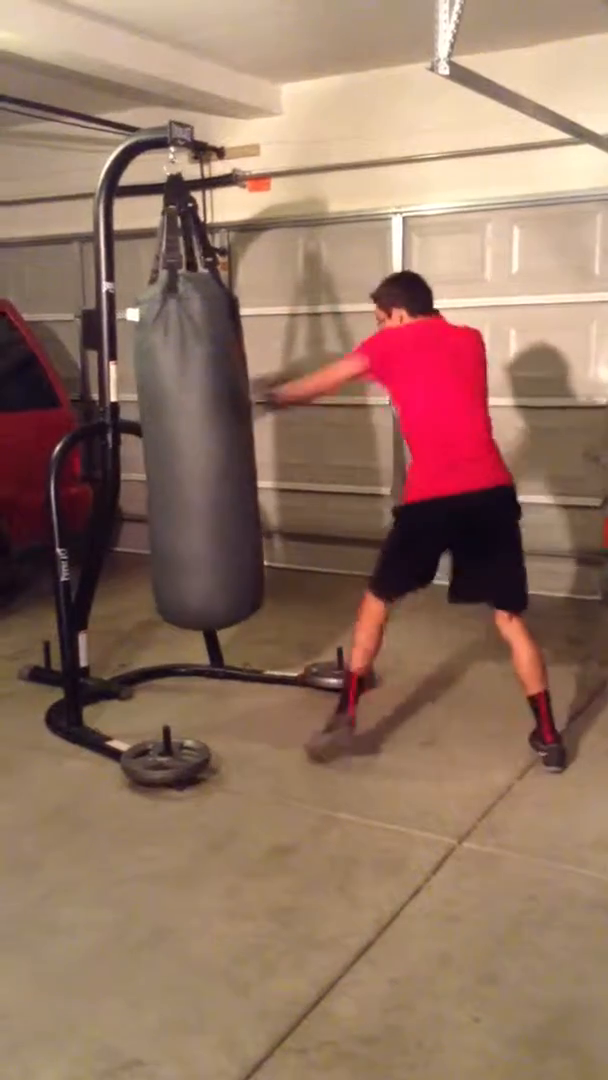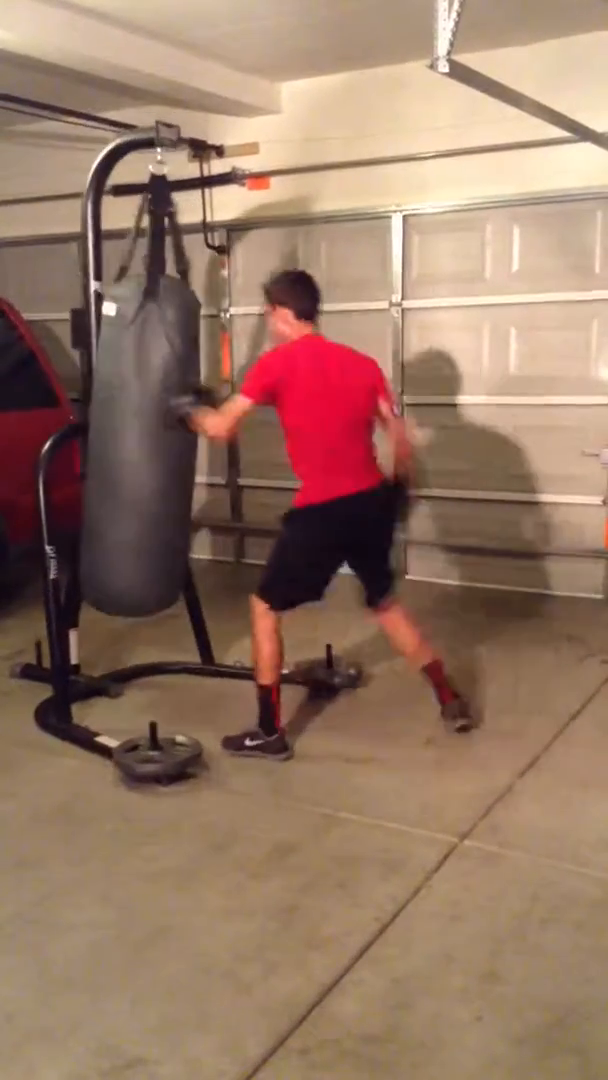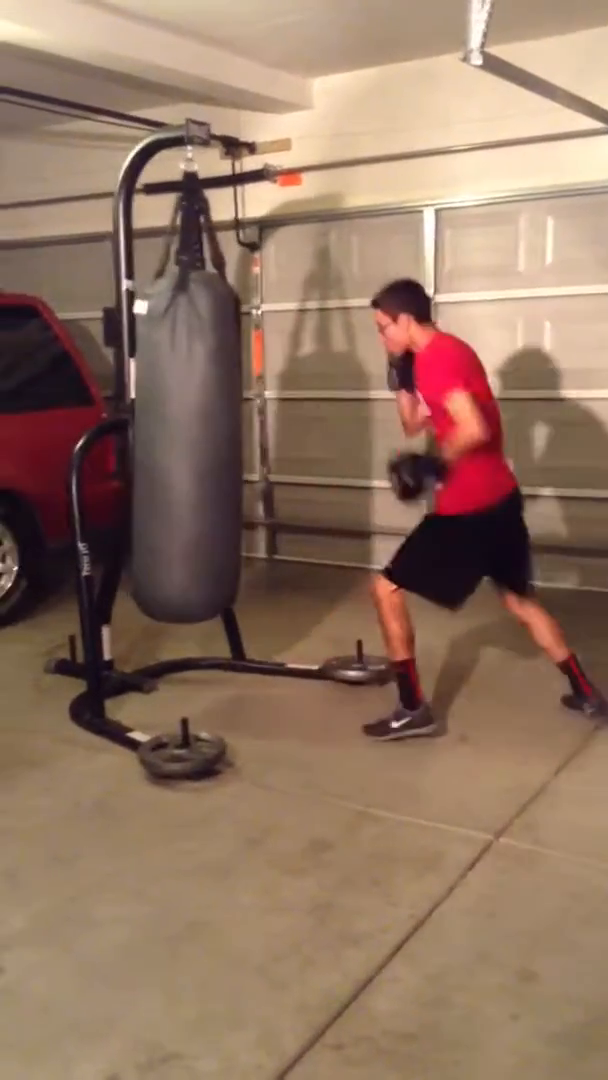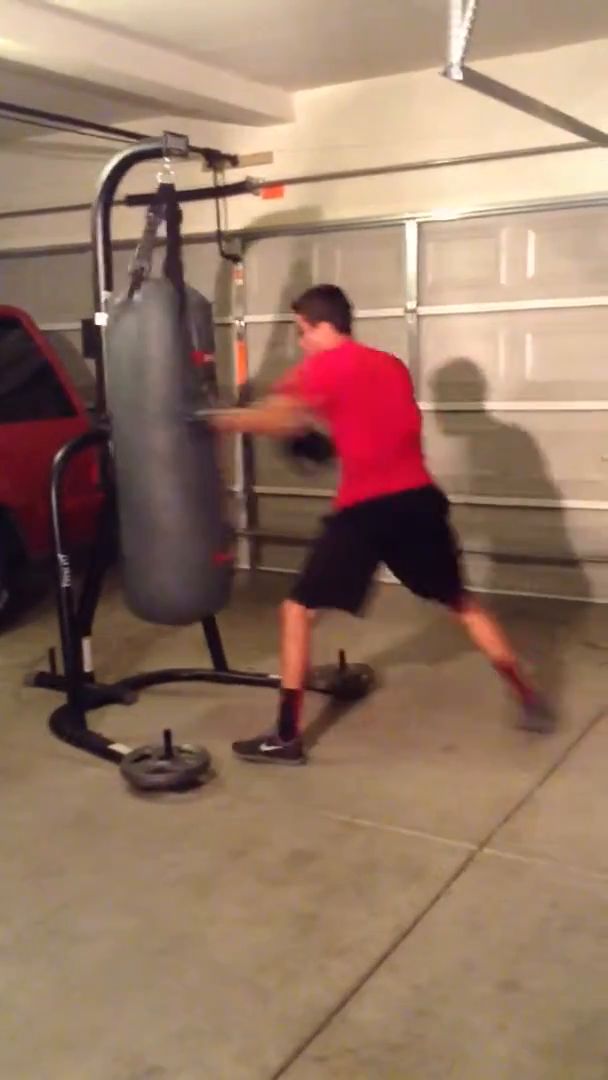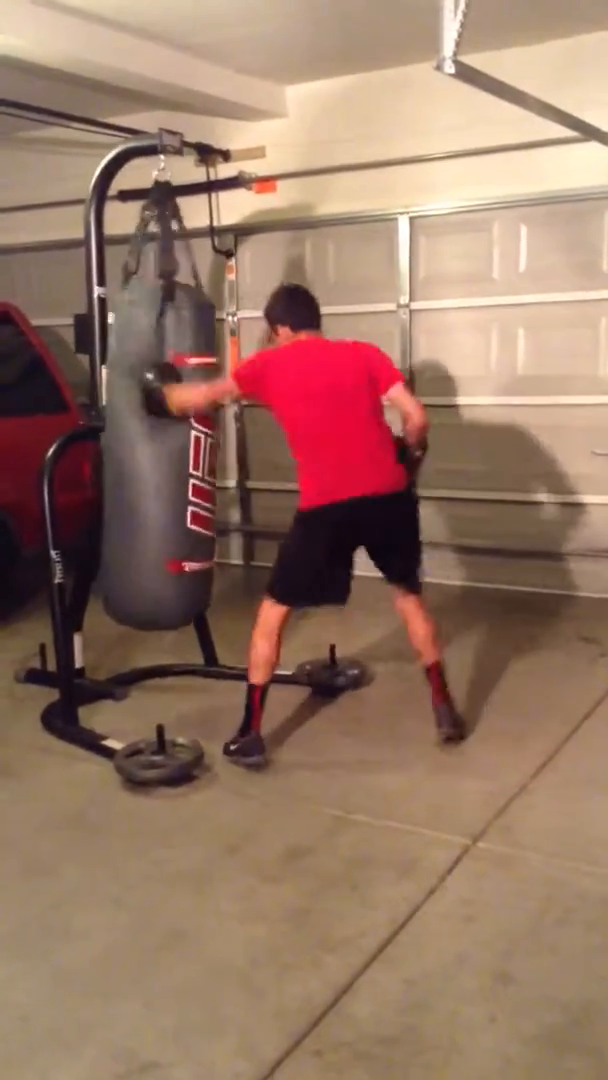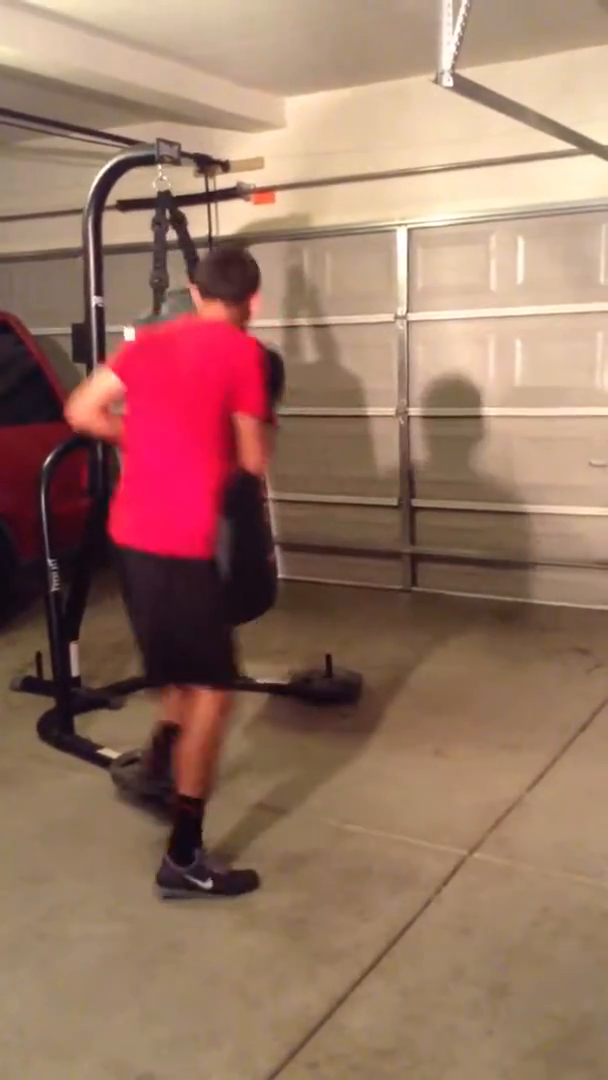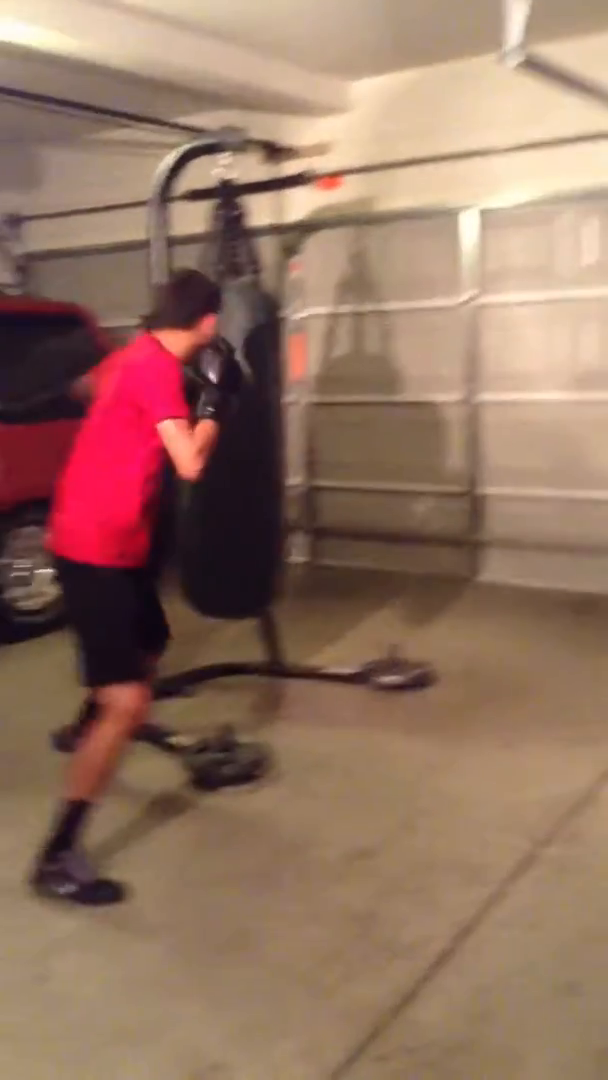
dt=0.7s
person 1, frame 1
left shoulder: (391, 342)
right shoulder: (471, 340)
left elbow: (325, 381)
left wrist: (278, 394)
left hip: (431, 498)
right hip: (493, 492)
left knee: (377, 603)
right knee: (509, 617)
left ankle: (344, 720)
right ankle: (548, 737)
person 1, frame 2
left shoulder: (277, 363)
right shoulder: (363, 365)
left elbow: (220, 428)
right elbow: (398, 436)
left wrist: (190, 413)
right wrist: (399, 486)
left hip: (322, 508)
right hip: (373, 500)
left knee: (263, 608)
right knee: (386, 606)
left ankle: (270, 732)
right ankle: (451, 700)
person 1, frame 3
left shoulder: (436, 358)
right shoulder: (450, 352)
left elbow: (475, 432)
right elbow: (413, 424)
left wrist: (433, 463)
right wrist: (402, 379)
left hip: (465, 509)
right hip: (501, 499)
left knee: (387, 589)
right knee: (517, 598)
left ankle: (413, 708)
person 1, frame 4
left shoulder: (322, 365)
right shoulder: (393, 366)
left elbow: (270, 417)
left wrist: (216, 420)
left hip: (364, 508)
right hip: (418, 499)
left knee: (297, 611)
right knee: (461, 604)
left ankle: (286, 737)
right ankle: (529, 700)
person 1, frame 5
left shoulder: (268, 364)
right shoulder: (366, 354)
left elbow: (196, 398)
right elbow: (416, 420)
left wrist: (166, 391)
right wrist: (407, 450)
left hip: (323, 507)
right hip: (385, 496)
left knee: (272, 612)
right knee: (408, 594)
left ankle: (249, 735)
right ankle: (444, 710)
person 1, frame 6
left shoulder: (148, 342)
right shoulder: (242, 352)
left elbow: (81, 412)
right elbow: (254, 462)
right wrist: (251, 422)
left hip: (130, 533)
right hip: (181, 545)
left knee: (186, 670)
right knee: (210, 693)
right ankle: (182, 857)
person 1, frame 7
left shoulder: (126, 360)
right shoulder: (159, 370)
right elbow: (189, 463)
right wrist: (217, 403)
left hip: (96, 540)
right hip: (96, 552)
left knee: (144, 644)
right knee: (134, 696)
left ankle: (88, 730)
right ankle: (59, 858)
